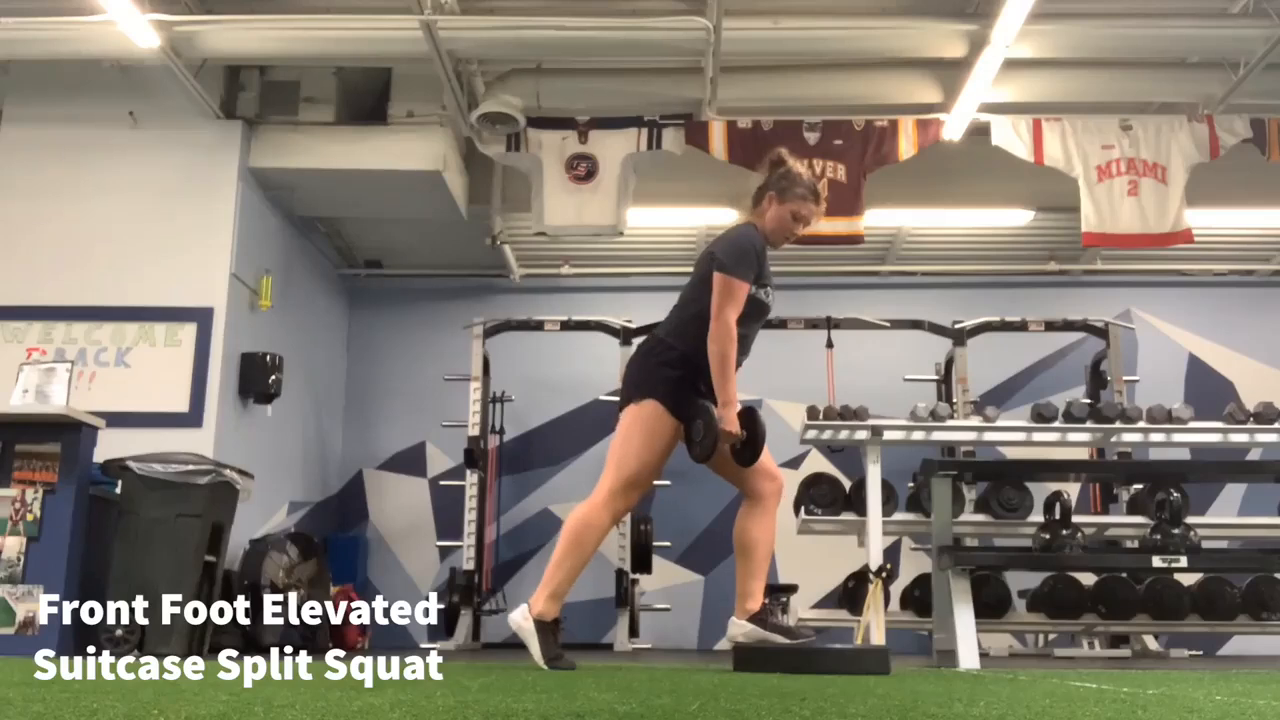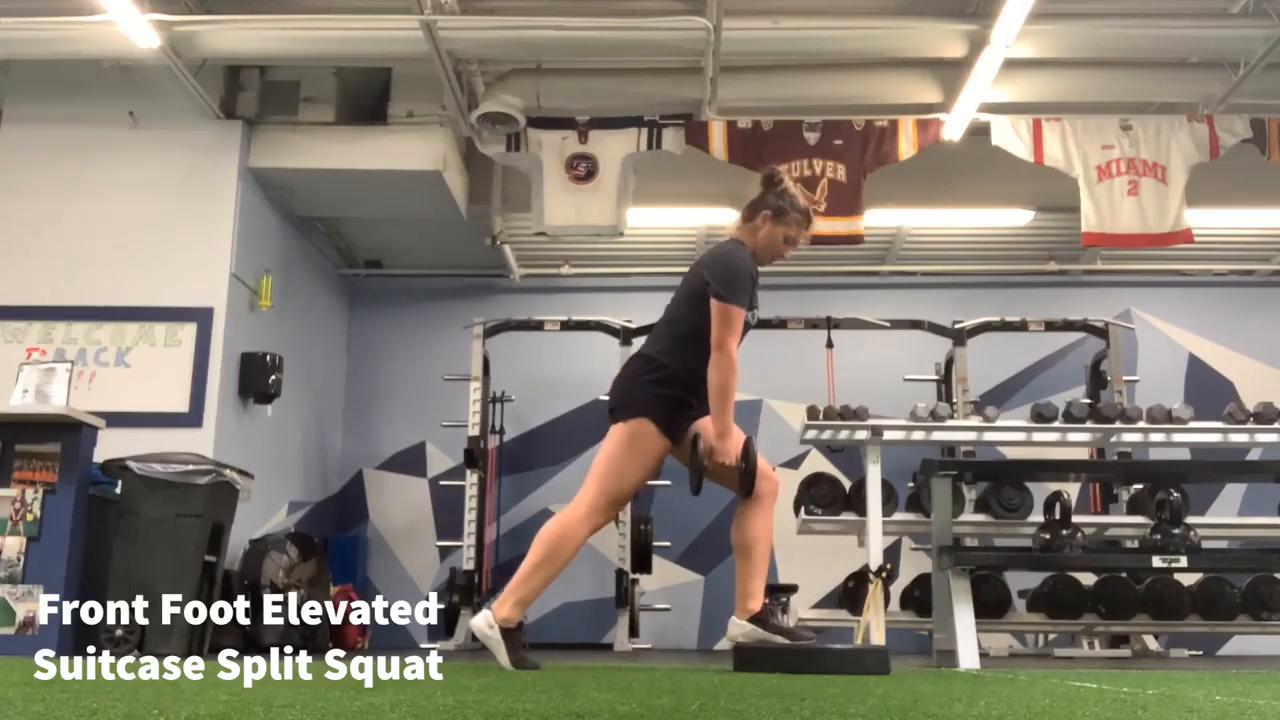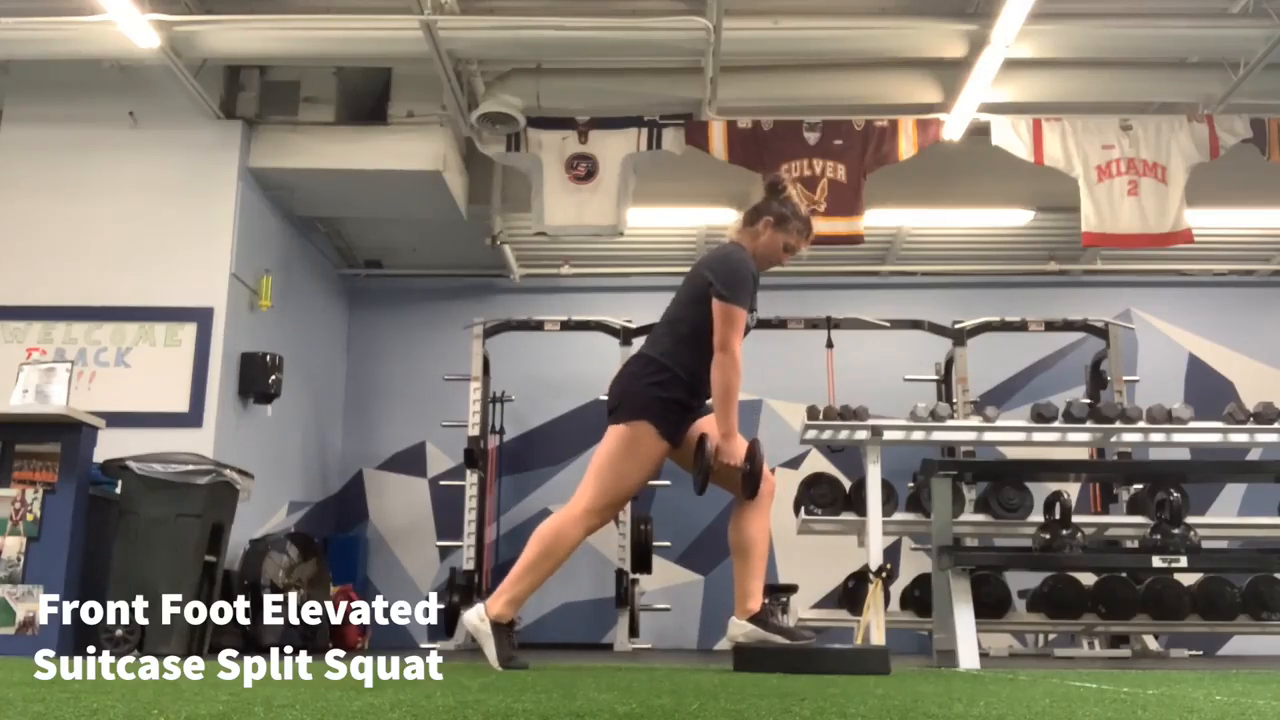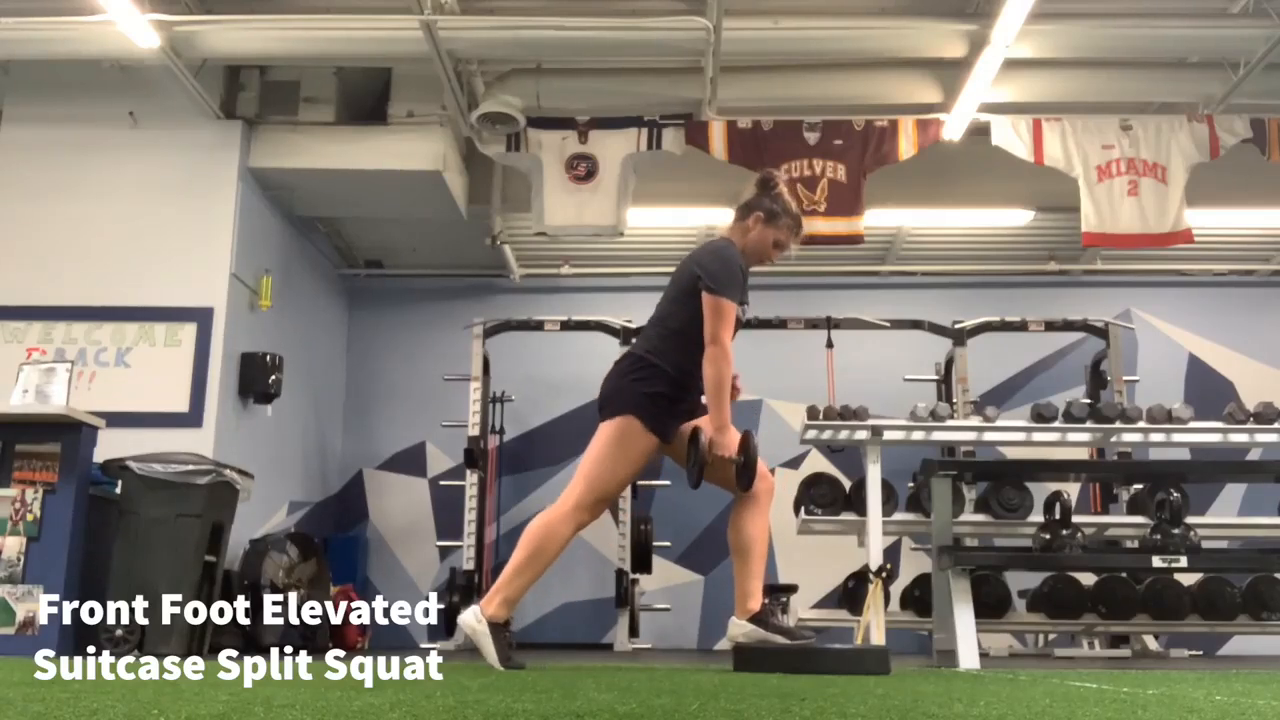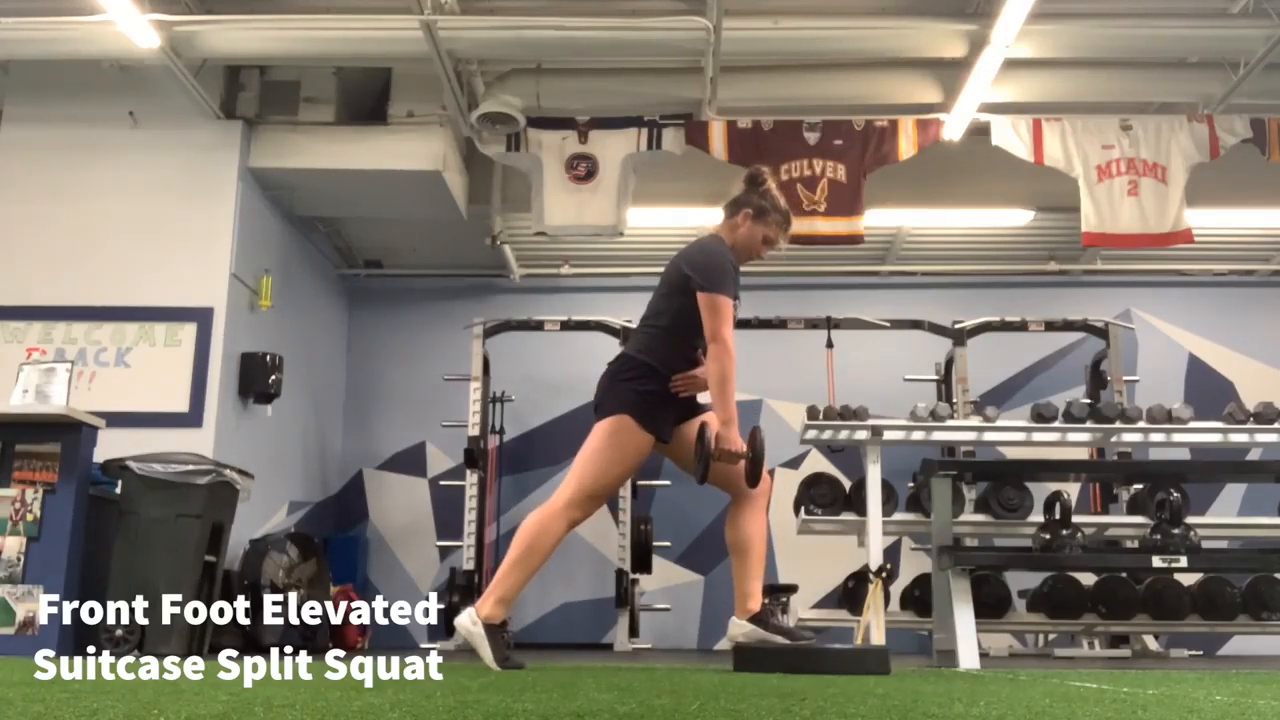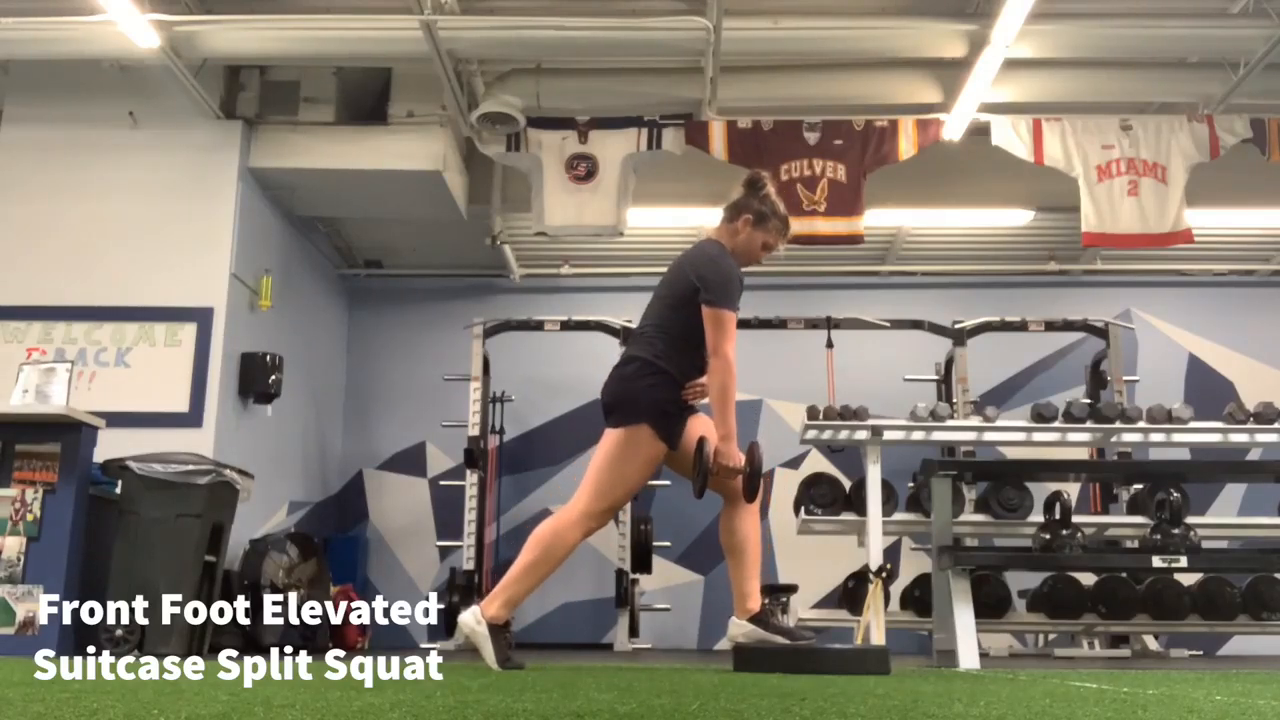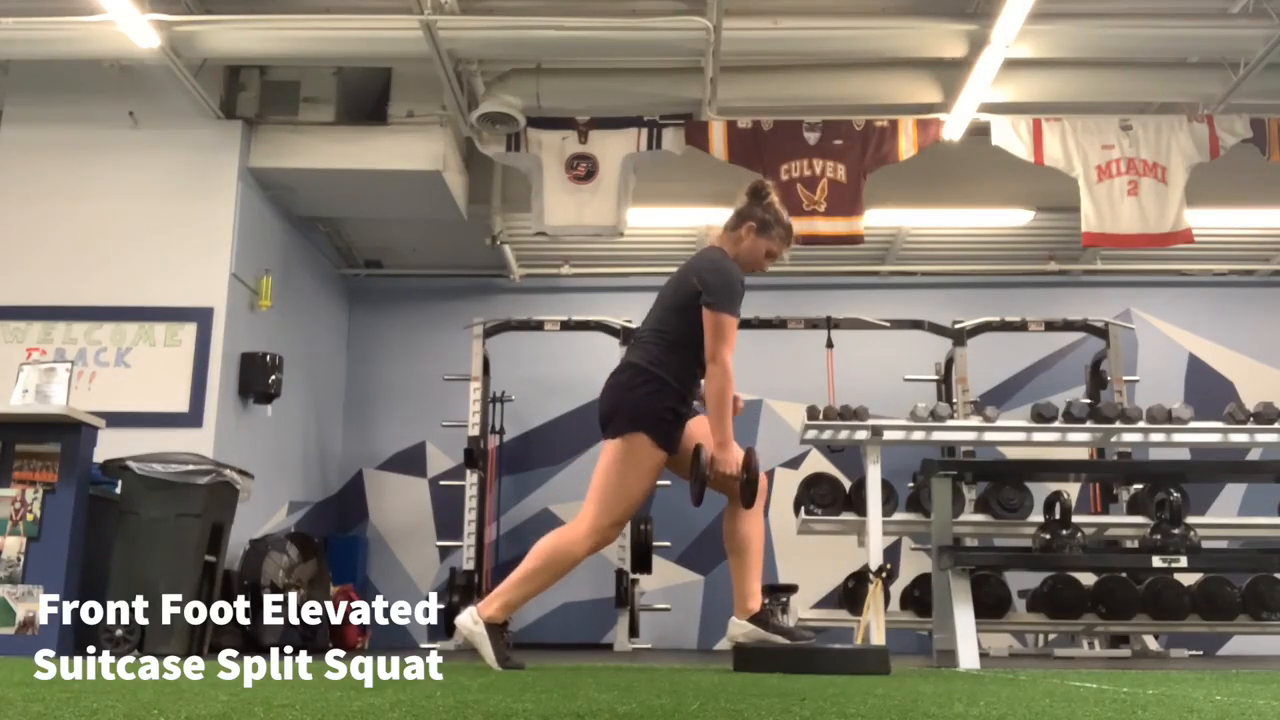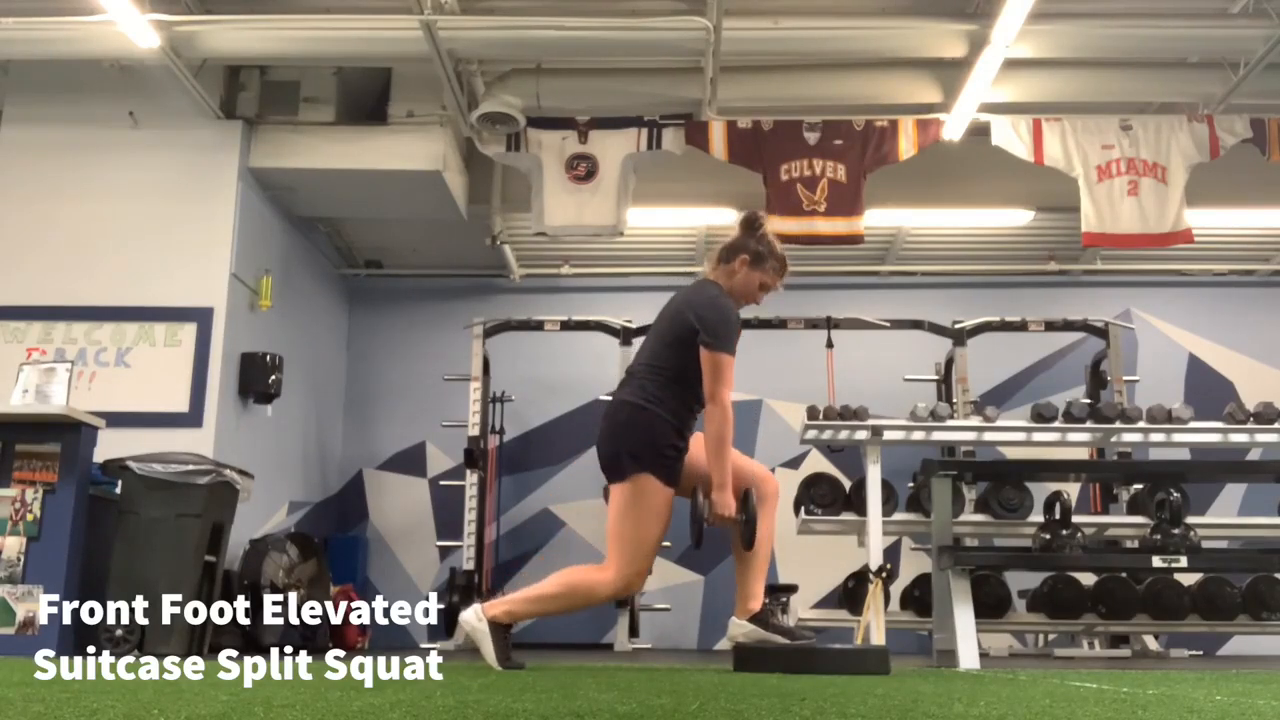
dt=0.5s
person 1, frame 1
left shoulder: (756, 256)
right shoulder: (742, 243)
right elbow: (721, 324)
left wrist: (727, 405)
right wrist: (728, 407)
left hip: (695, 386)
right hip: (664, 376)
left knee: (766, 482)
right knee: (616, 494)
left ankle: (749, 615)
right ankle: (540, 612)
person 1, frame 2
left shoulder: (735, 265)
right shoulder: (734, 263)
right elbow: (722, 351)
left wrist: (716, 429)
right wrist: (723, 434)
left hip: (680, 399)
right hip: (651, 393)
left knee: (762, 485)
right knee: (593, 507)
left ankle: (749, 615)
right ankle: (501, 618)
person 1, frame 3
left shoulder: (730, 264)
right shoulder: (736, 265)
right elbow: (726, 352)
left wrist: (721, 432)
right wrist: (728, 435)
left hip: (678, 400)
right hip: (651, 394)
left knee: (758, 486)
right knee: (592, 509)
left ankle: (749, 615)
right ankle: (495, 614)
person 1, frame 4
left shoulder: (724, 264)
right shoulder: (723, 261)
right elbow: (716, 346)
left wrist: (721, 388)
right wrist: (722, 431)
left hip: (674, 399)
right hip: (641, 392)
left knee: (757, 485)
right knee: (580, 505)
left ankle: (749, 615)
right ankle: (489, 614)
person 1, frame 5
left shoulder: (716, 262)
right shoulder: (714, 258)
right elbow: (720, 342)
left wrist: (706, 374)
right wrist: (729, 425)
left hip: (671, 397)
right hip: (637, 391)
left knee: (753, 486)
right knee: (573, 504)
left ankle: (749, 616)
right ankle: (485, 616)
person 1, frame 6
left shoulder: (702, 259)
right shoulder: (721, 269)
right elbow: (721, 355)
left wrist: (703, 380)
right wrist: (726, 439)
left hip: (662, 396)
right hip: (645, 396)
left knee: (743, 488)
right knee: (589, 512)
left ankle: (749, 615)
right ankle: (490, 615)
person 1, frame 7
left shoulder: (707, 265)
right shoulder: (724, 275)
right elbow: (719, 362)
left wrist: (718, 400)
right wrist: (723, 445)
left hip: (661, 403)
right hip: (643, 402)
left knee: (750, 485)
right knee: (596, 528)
left ankle: (750, 615)
right ankle: (486, 615)
person 1, frame 8
left shoulder: (698, 298)
right shoulder: (720, 311)
right elbow: (717, 403)
right wrist: (721, 488)
left hip: (652, 432)
right hip: (642, 436)
left knee: (762, 487)
right knee: (622, 578)
left ankle: (750, 615)
right ankle: (492, 614)
